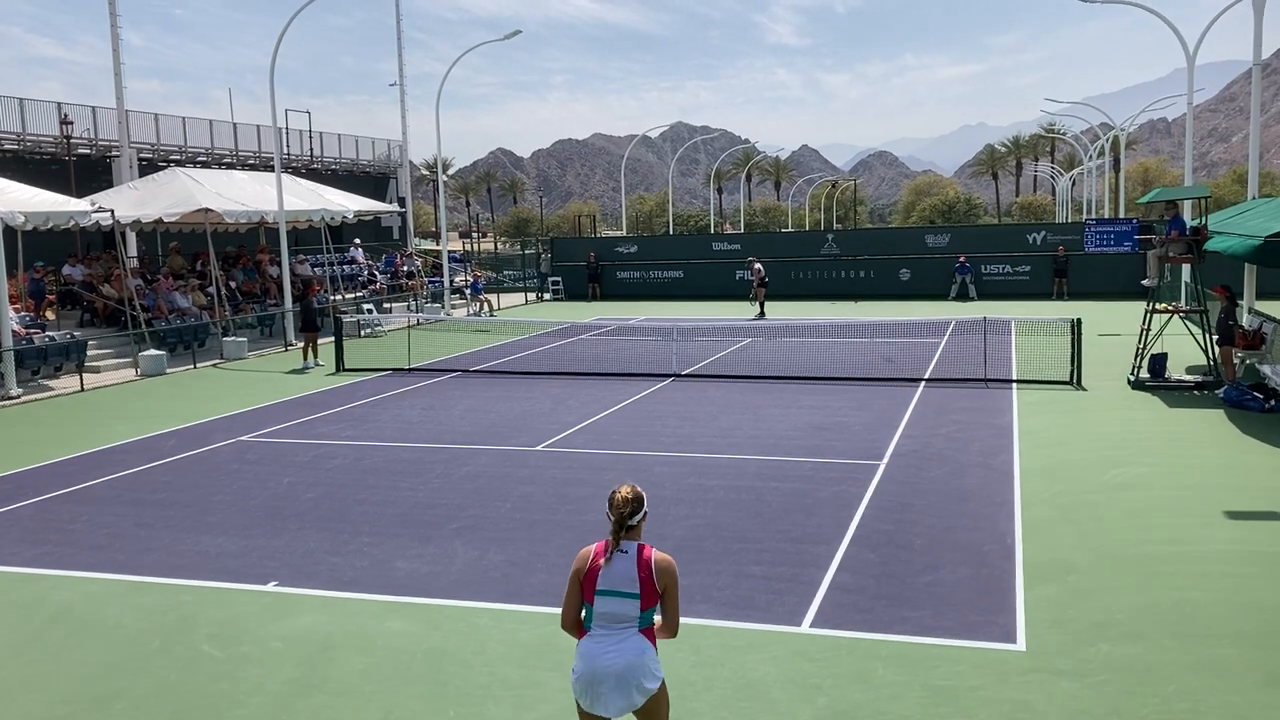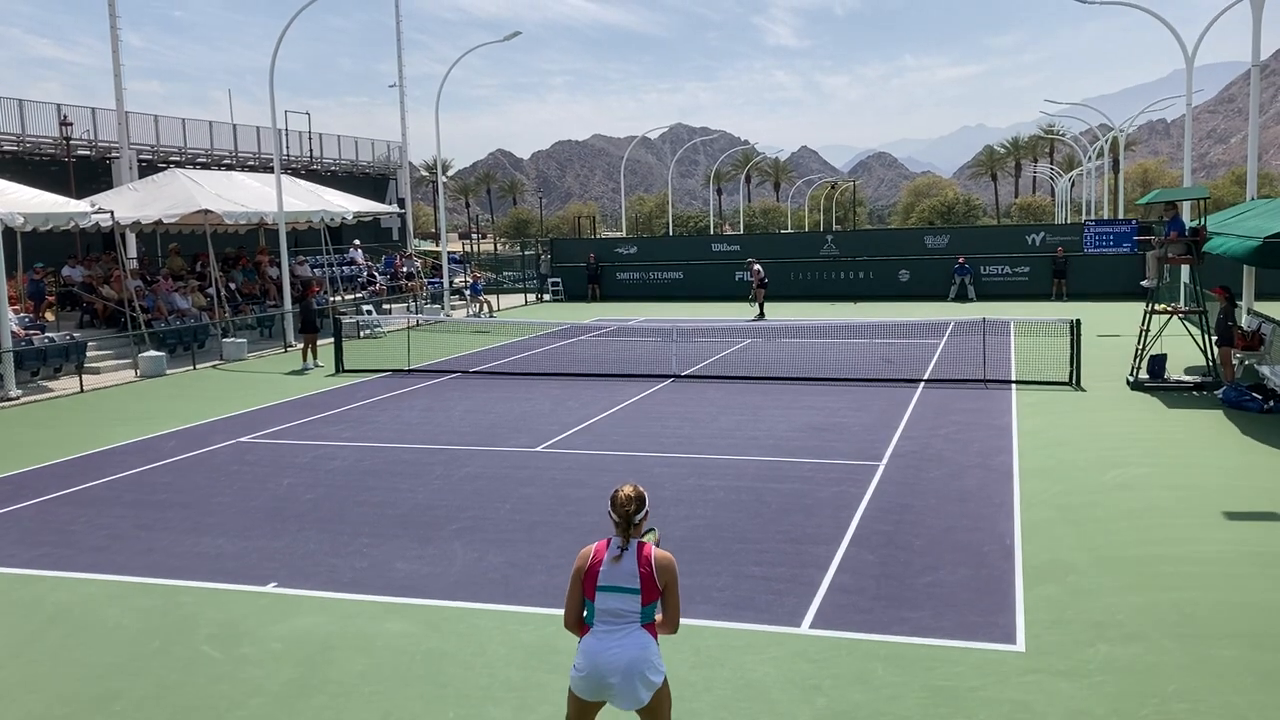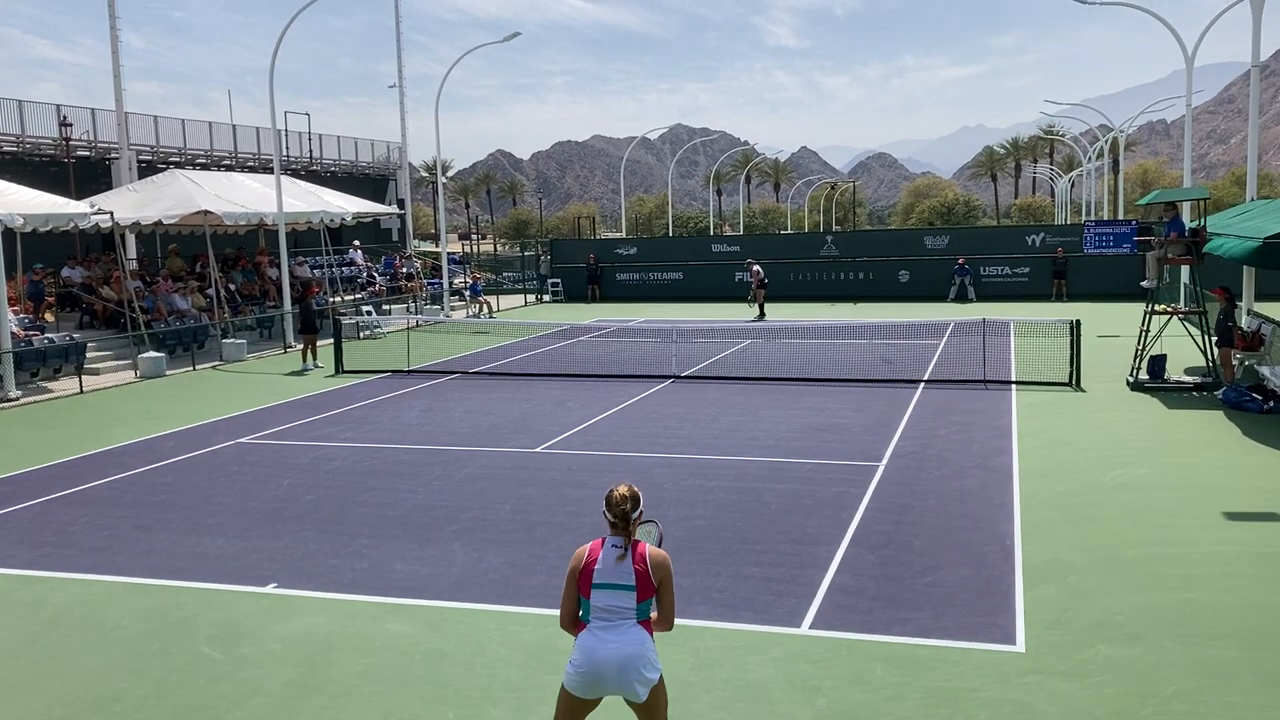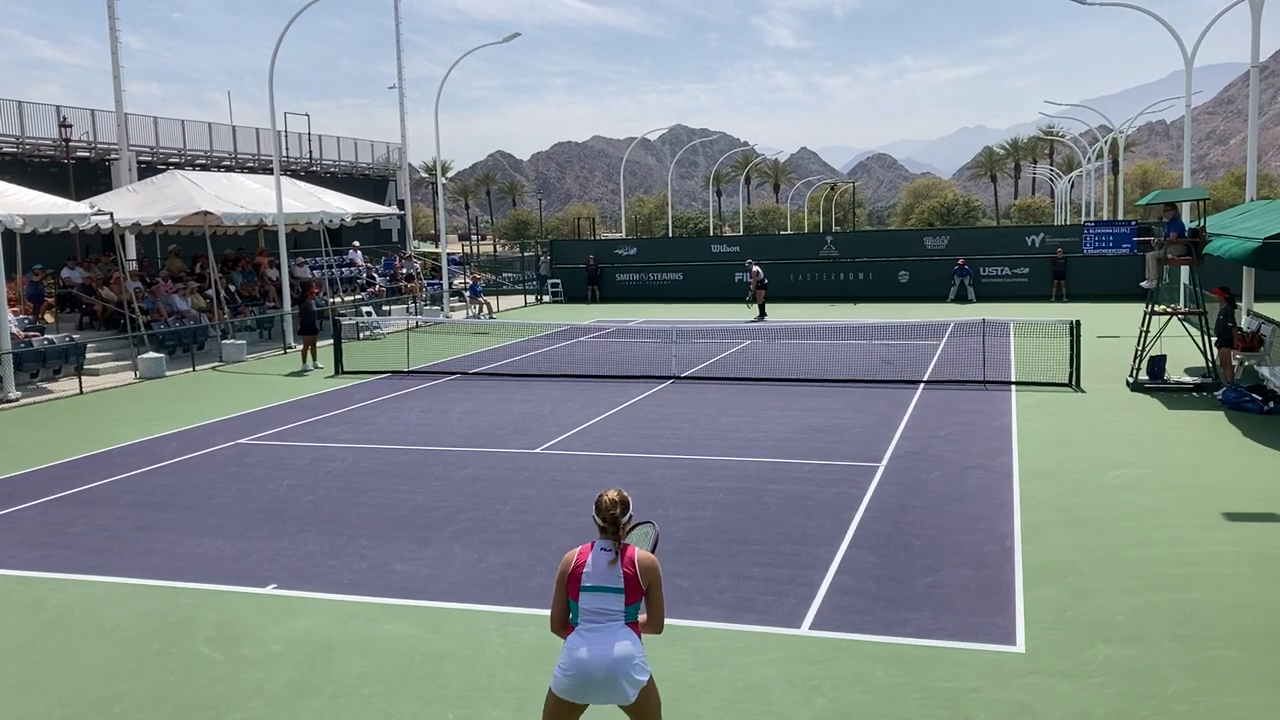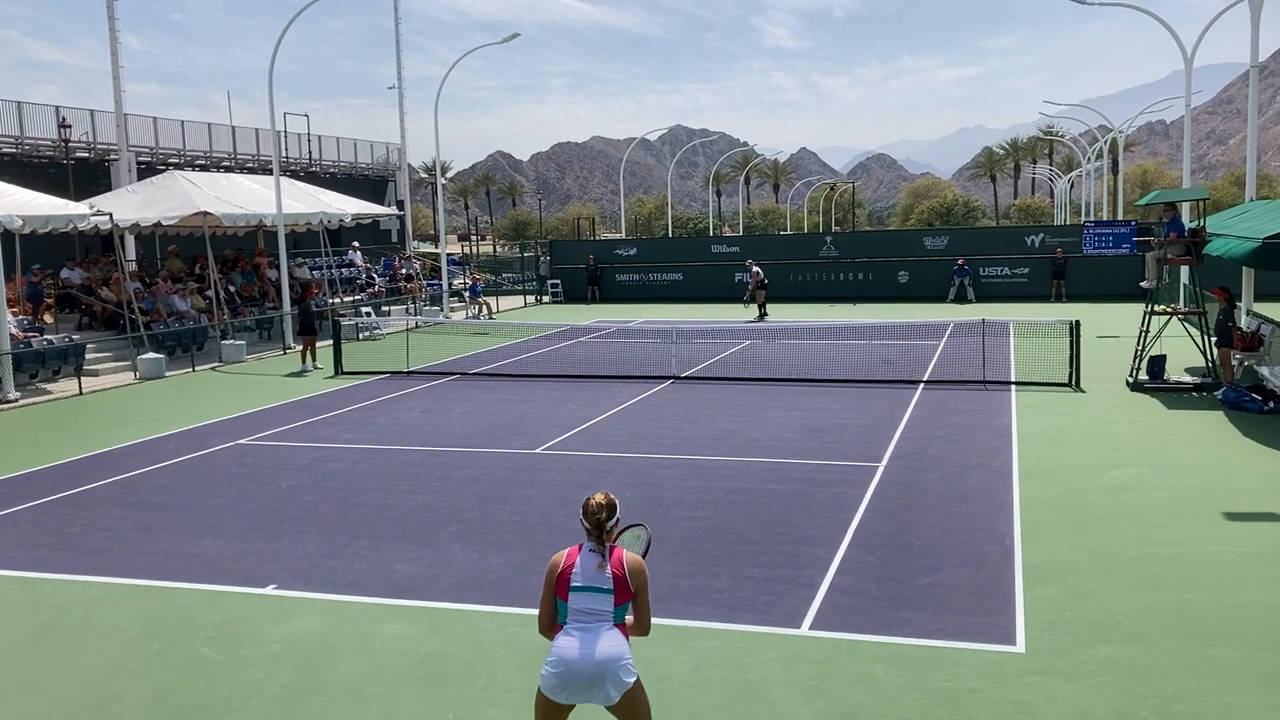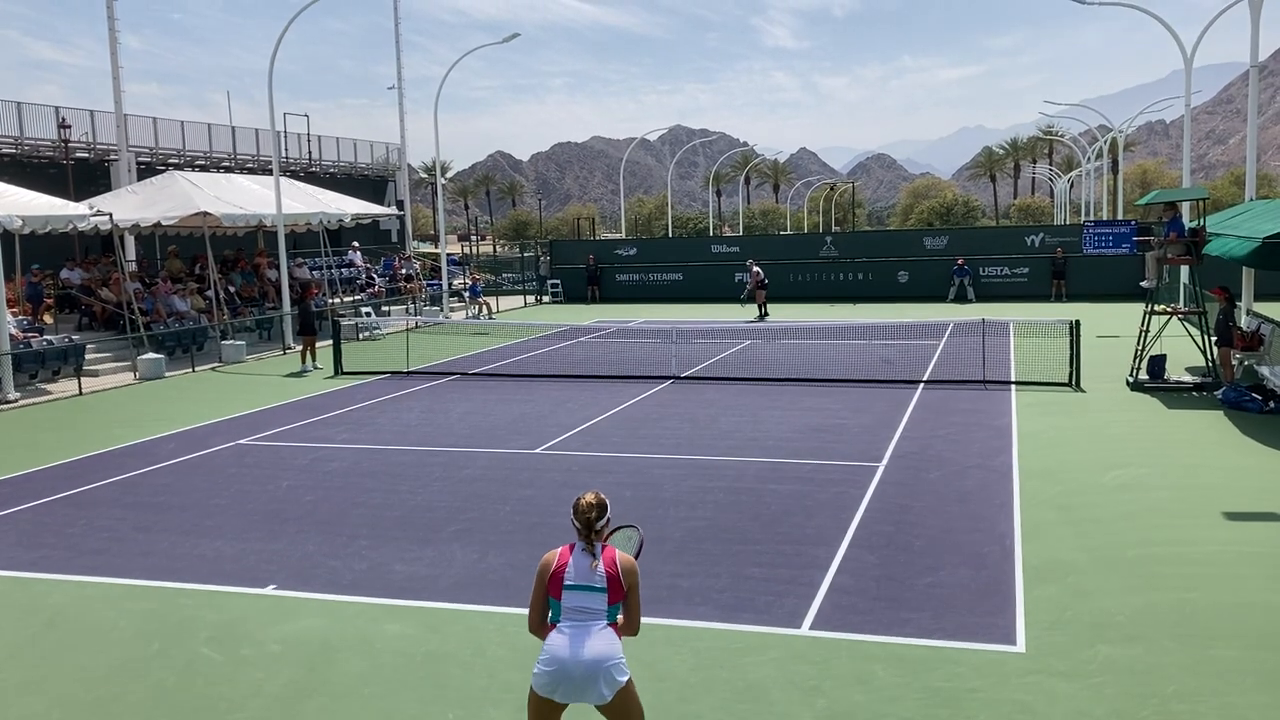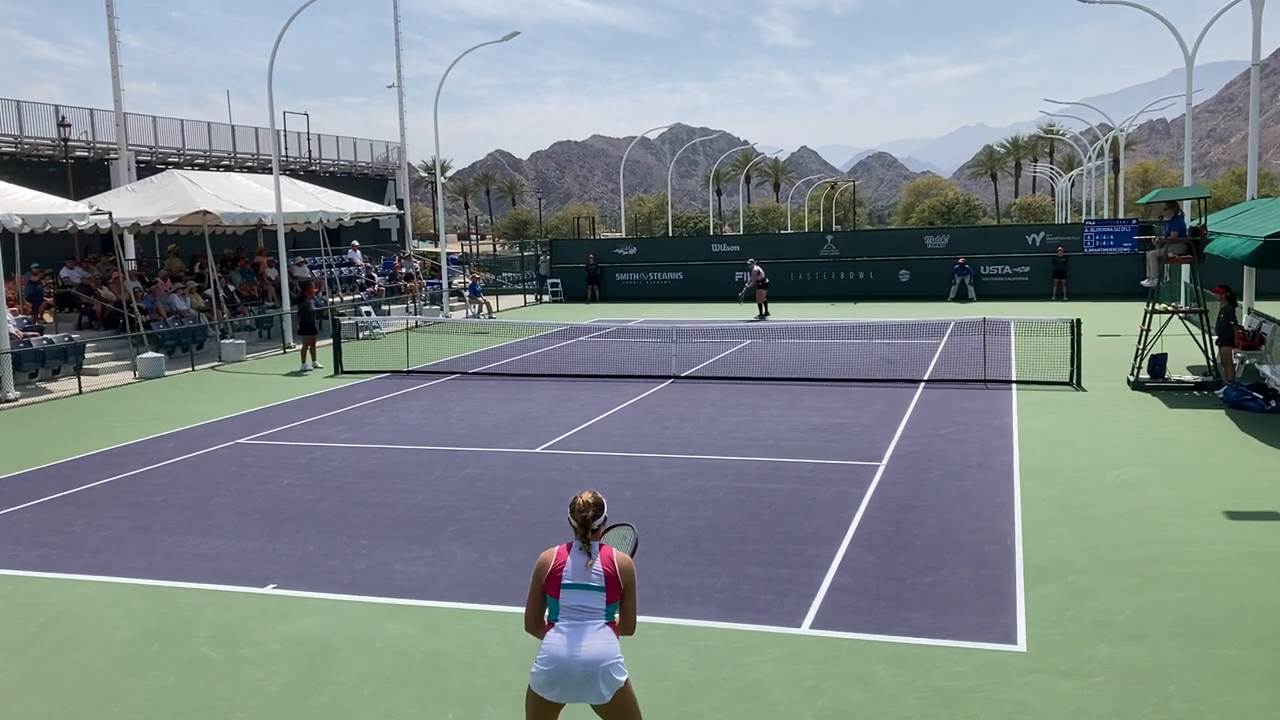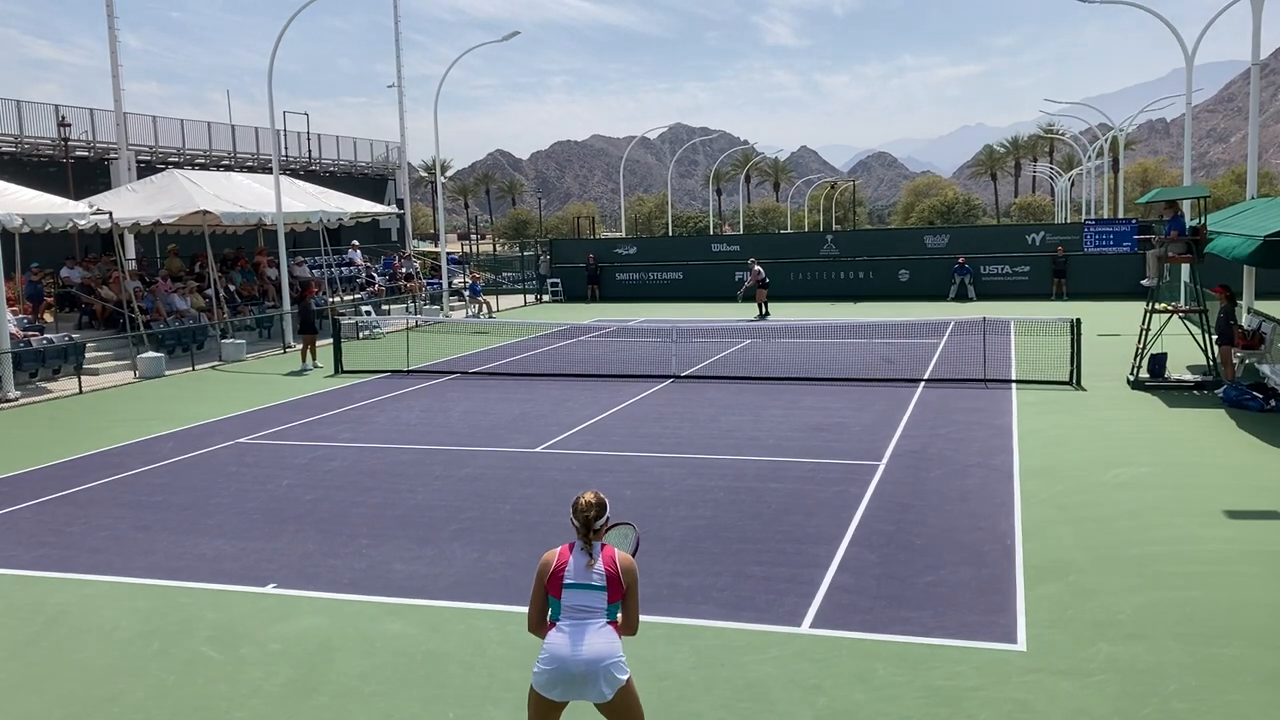
dt=0.1s
person 1, frame 1
left shoulder: (587, 557)
right shoulder: (662, 564)
left elbow: (568, 623)
right elbow: (671, 629)
left hip: (590, 665)
right hip: (638, 665)
person 1, frame 2
left shoulder: (588, 555)
right shoulder: (662, 561)
left elbow: (571, 621)
right elbow: (671, 625)
left hip: (591, 662)
right hip: (640, 663)
person 1, frame 3
left shoulder: (583, 554)
right shoulder: (657, 558)
left elbow: (566, 621)
right elbow: (666, 622)
left hip: (588, 657)
right hip: (637, 657)
person 1, frame 4
left shoulder: (571, 559)
right shoulder: (645, 562)
left elbow: (557, 625)
right elbow: (656, 625)
left hip: (576, 663)
right hip: (626, 662)
person 1, frame 5
left shoulder: (559, 560)
right shoulder: (633, 564)
left elbow: (545, 626)
right elbow: (642, 627)
left hip: (562, 660)
right hip: (612, 662)
person 1, frame 6
left shoulder: (551, 560)
right shoulder: (625, 563)
left elbow: (535, 625)
right elbow: (632, 628)
left hip: (555, 660)
right hip: (605, 661)
person 1, frame 7
left shoulder: (548, 559)
right shoulder: (622, 562)
left elbow: (531, 624)
right elbow: (627, 627)
left hip: (553, 658)
right hip: (603, 660)
person 1, frame 8
left shoulder: (550, 559)
right shoulder: (624, 562)
left elbow: (534, 625)
right elbow: (631, 626)
left hip: (555, 658)
right hip: (605, 660)
